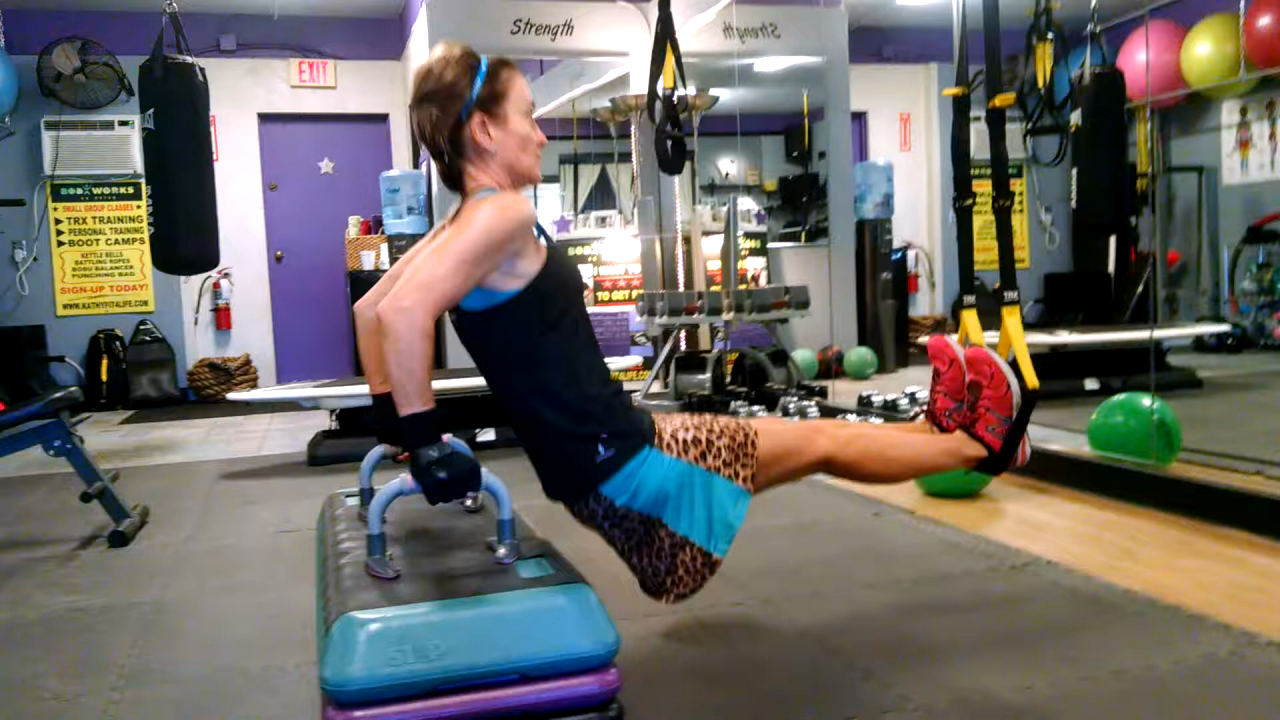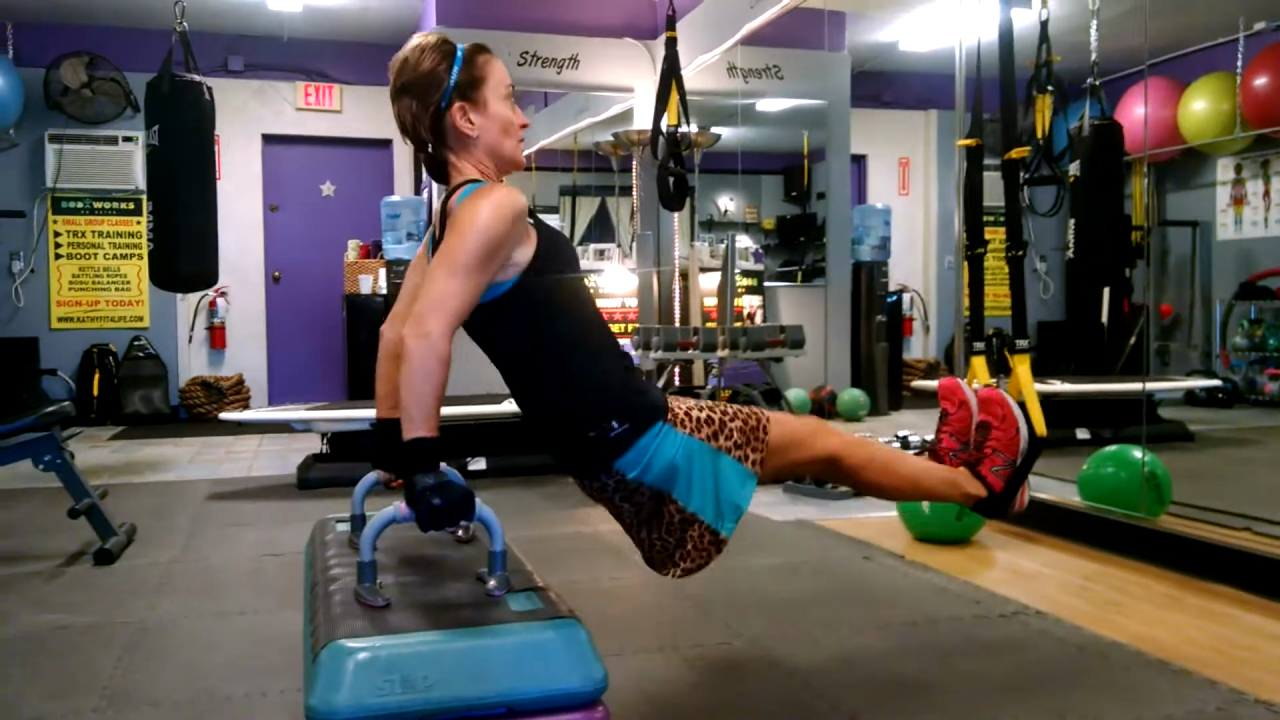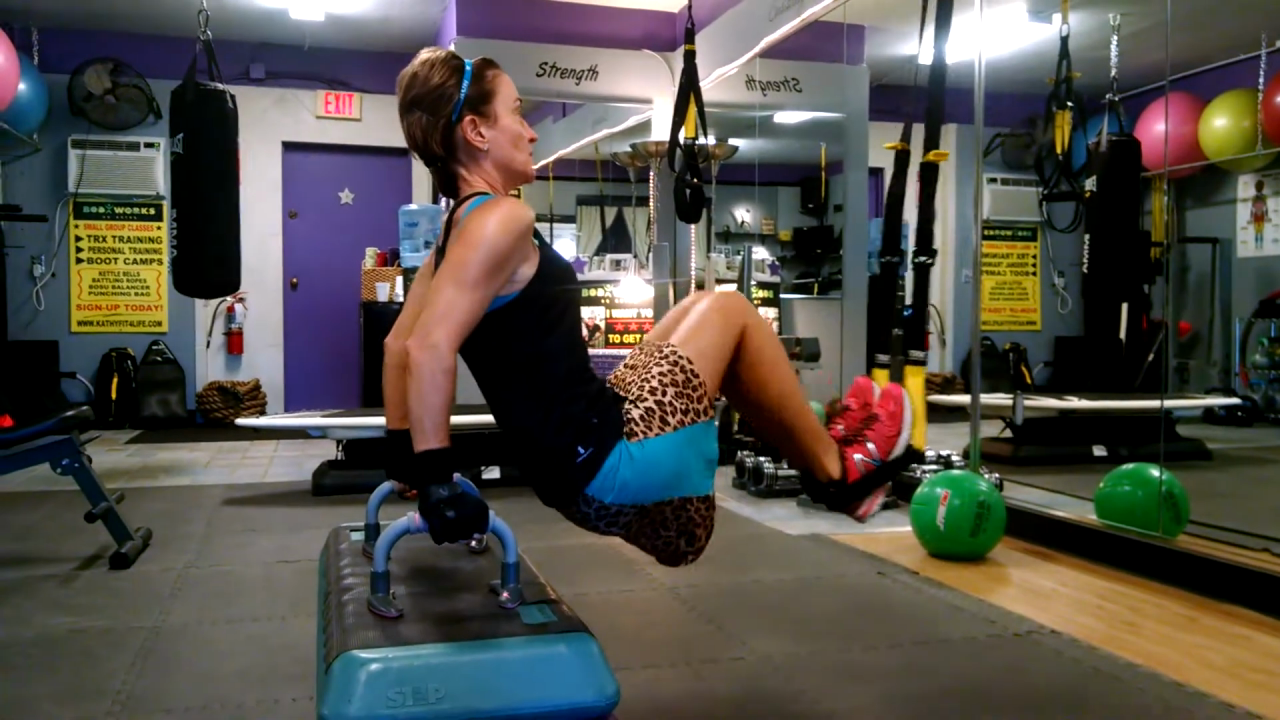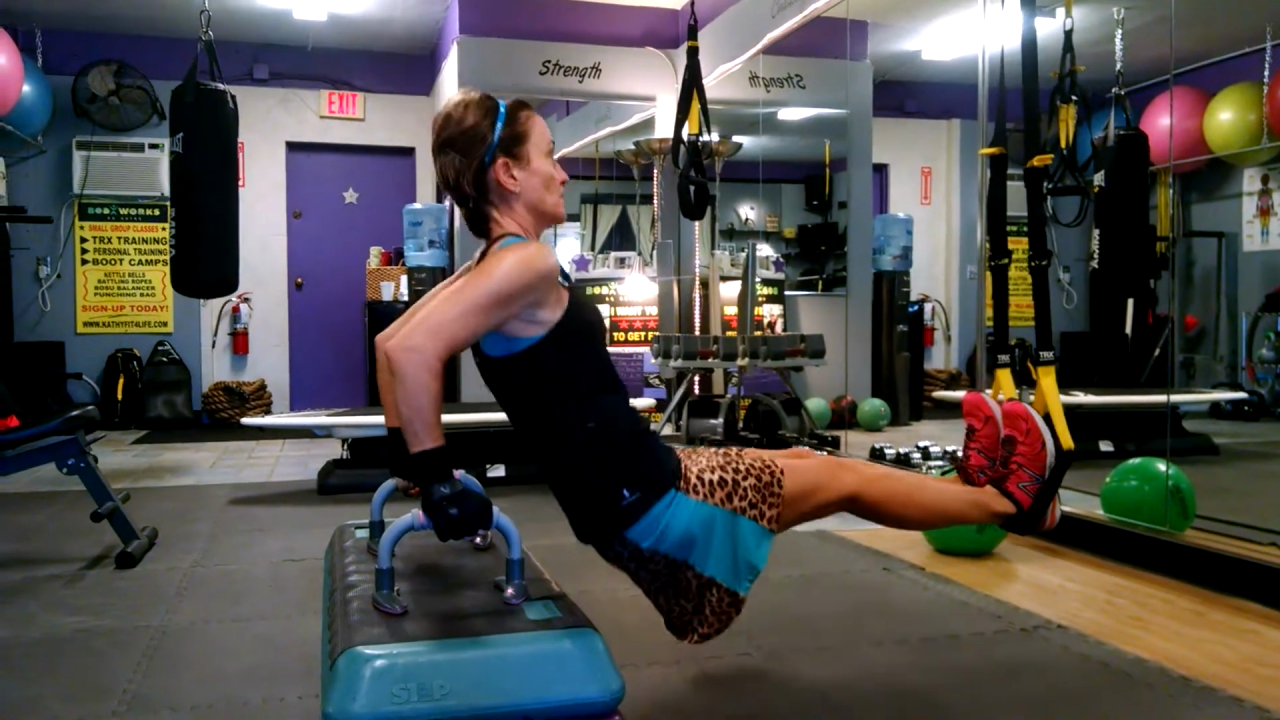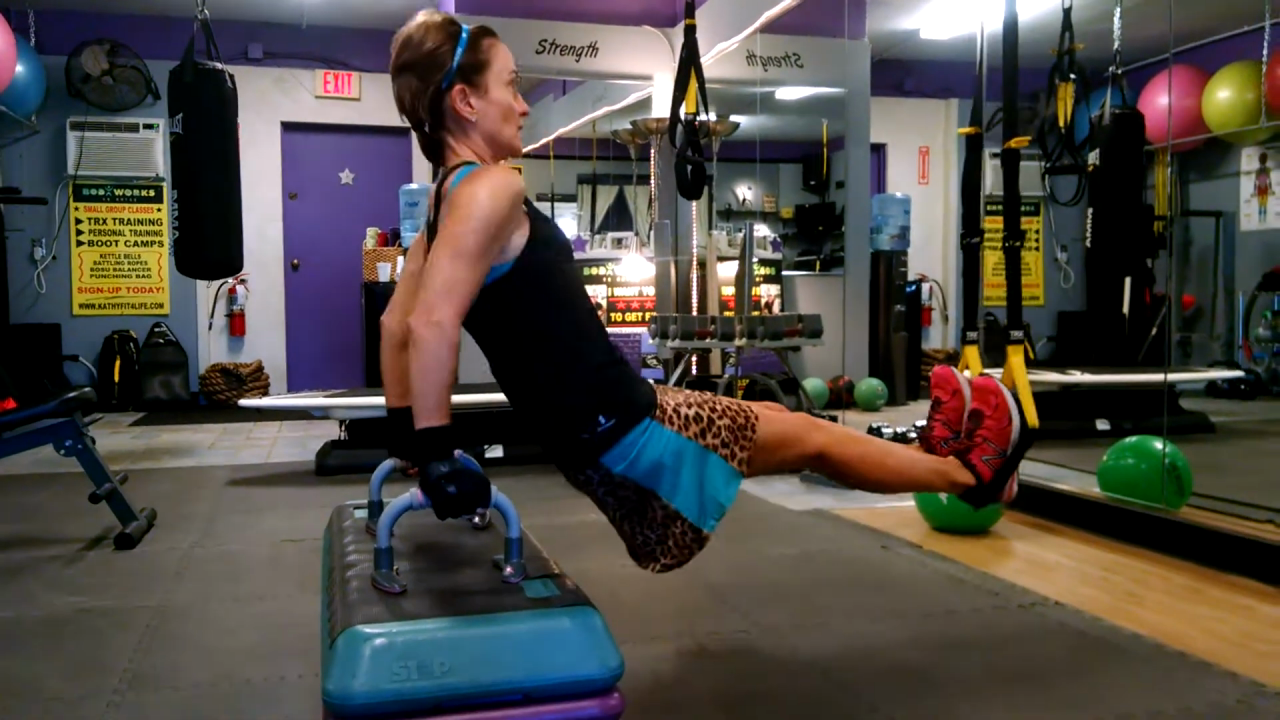
dt=1s
person 1, frame 1
left shoulder: (463, 225)
right shoulder: (502, 215)
left elbow: (370, 313)
right elbow: (405, 314)
left wrist: (397, 427)
right wrist: (426, 442)
left hip: (601, 457)
right hip: (618, 467)
left knee: (784, 429)
right knee: (819, 442)
left ankle: (939, 427)
right ankle: (978, 445)
person 1, frame 2
left shoulder: (455, 215)
right shoulder: (494, 207)
left elbow: (394, 335)
right elbow: (422, 338)
left wrist: (394, 450)
right wrist: (422, 468)
left hip: (604, 441)
right hip: (628, 441)
left knee: (806, 436)
right knee: (820, 440)
left ankle: (939, 471)
right ankle: (978, 487)
person 1, frame 3
left shoulder: (460, 228)
right shoulder: (504, 219)
left elbow: (402, 346)
right elbow: (427, 351)
left wrist: (409, 464)
right wrist: (437, 482)
left hip: (571, 466)
right hip: (607, 468)
left knee: (704, 316)
right knee: (729, 309)
left ankle: (829, 446)
right ankle: (836, 467)
person 1, frame 4
left shoulder: (491, 269)
right shoulder: (526, 265)
left elbow: (396, 347)
right elbow: (406, 348)
left wrist: (413, 462)
right wrist: (438, 480)
left hip: (632, 489)
right hip: (647, 505)
left knee: (806, 463)
right knee: (839, 477)
left ankle: (976, 483)
right ankle: (1010, 502)
person 1, frame 5
left shoulder: (451, 195)
right shoulder: (488, 189)
left elbow: (397, 325)
right elbow: (434, 326)
left wrist: (408, 438)
right wrist: (436, 453)
left hip: (590, 432)
right hip: (615, 433)
left knee: (769, 417)
right knee: (807, 435)
left ankle: (927, 458)
right ankle: (970, 476)
